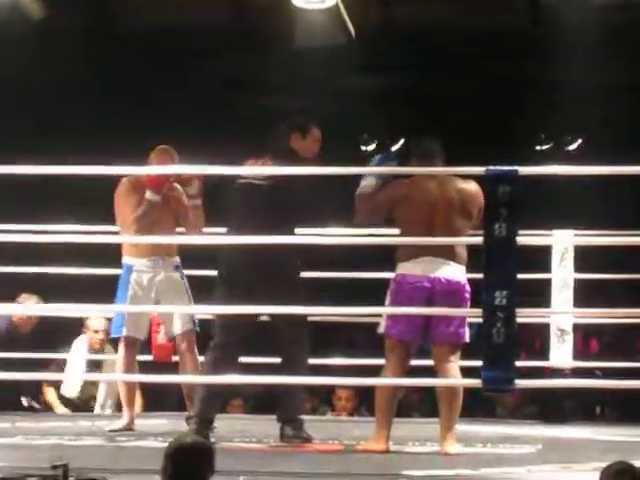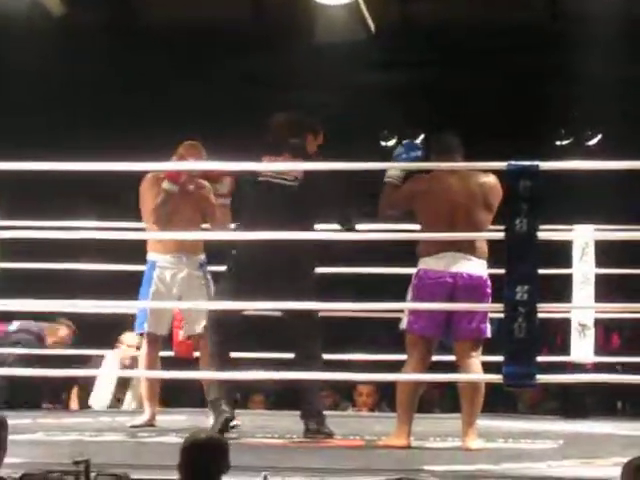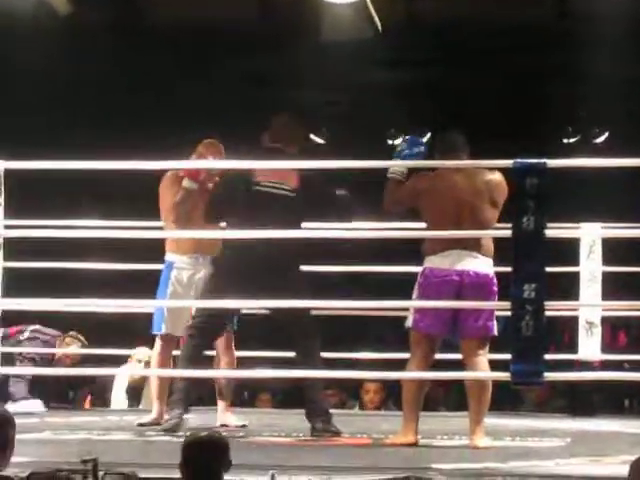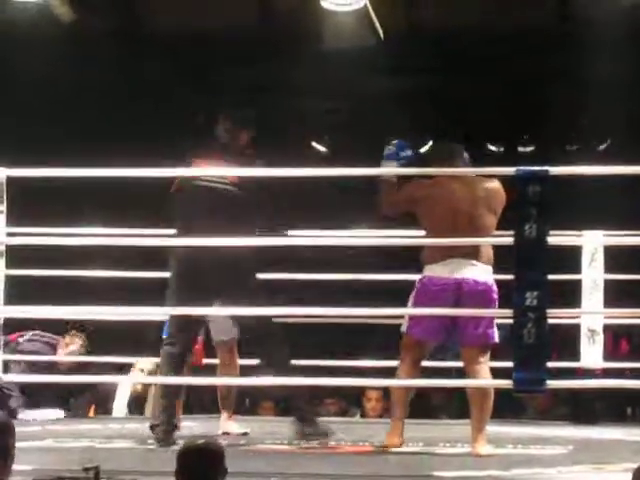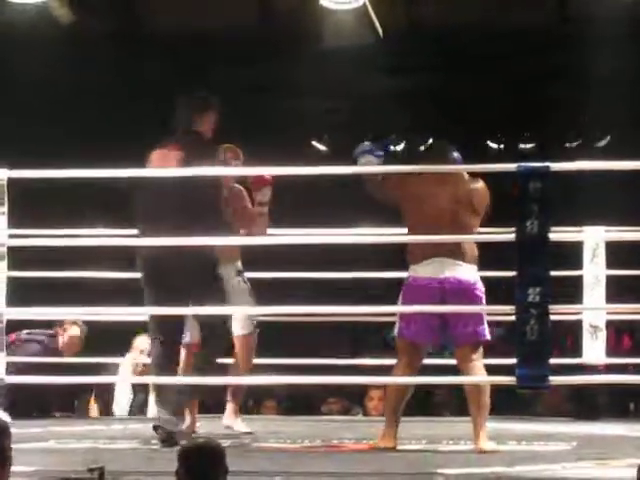
dt=0.2s
person 1, frame 1
left shoulder: (251, 166)
right shoulder: (291, 169)
right elbow: (300, 214)
left hip: (237, 262)
right hip: (273, 264)
left knee: (225, 343)
right knee: (293, 343)
left ankle: (200, 422)
right ankle: (291, 424)
person 1, frame 2
left shoulder: (257, 163)
right shoulder: (313, 171)
left elbow: (242, 211)
left hip: (249, 258)
right hip: (291, 262)
left knee: (221, 328)
right knee: (306, 339)
left ankle: (222, 404)
right ankle: (313, 418)
person 1, frame 3
left shoulder: (243, 167)
right shoulder: (304, 176)
left elbow: (217, 209)
left hip: (236, 262)
right hip: (280, 267)
left knee: (198, 332)
right knee: (306, 338)
left ankle: (179, 407)
right ankle: (319, 417)
person 1, frame 4
left shoulder: (195, 166)
right shoulder: (252, 167)
left elbow: (179, 215)
left hip: (190, 263)
right hip: (232, 264)
left knee: (176, 344)
right knee: (270, 342)
left ankle: (163, 425)
right ankle: (304, 418)
person 1, frame 5
left shoulder: (156, 155)
right shoulder: (202, 154)
left elbow: (140, 208)
right elbow: (208, 210)
right wrist: (229, 234)
left hip: (154, 254)
right hip: (191, 255)
left knee: (165, 341)
right knee: (212, 335)
left ankle: (169, 424)
right ankle: (173, 411)
person 2, frame 1
left shoulder: (400, 189)
right shoulder: (470, 190)
left elbow: (363, 214)
left wrist: (369, 181)
left hip: (412, 275)
right hip: (452, 277)
left knee: (395, 358)
right knee: (448, 359)
left ankle: (380, 436)
right ankle: (448, 438)
person 2, frame 2
left shoulder: (421, 185)
right shoulder: (490, 184)
left elbow: (386, 207)
left wrist: (396, 170)
left hip: (433, 270)
right hip: (474, 272)
left knee: (417, 354)
right knee: (470, 355)
left ankle: (402, 431)
right ankle: (470, 433)
person 2, frame 3
left shoulder: (425, 182)
right shoulder: (495, 181)
left elbow: (390, 204)
left wrist: (399, 166)
left hip: (439, 269)
right hip: (480, 270)
left knee: (421, 352)
right knee: (476, 353)
left ankle: (408, 428)
right ankle: (477, 432)
person 2, frame 4
left shoulder: (423, 189)
right shoulder: (494, 189)
left elbow: (387, 205)
left wrist: (390, 168)
left hip: (438, 277)
right hip: (479, 278)
left knee: (411, 355)
right knee: (477, 361)
left ankle: (396, 431)
right ankle: (479, 439)
person 2, frame 5
left shoulder: (409, 186)
right shoulder: (477, 189)
left elbow: (376, 187)
left wrist: (367, 161)
left hip: (423, 278)
right hip: (464, 277)
left knee: (407, 359)
right knee: (472, 359)
left ankle: (389, 434)
right ankle: (481, 436)
person 3, frame 1
left shoulder: (175, 191)
right shoulder: (129, 186)
left elbow: (195, 230)
right elbow: (136, 226)
left wrist: (194, 193)
right wrist: (153, 191)
left hip: (170, 268)
right hip: (137, 270)
left knee: (187, 340)
right knee: (128, 342)
left ankle: (194, 409)
right ankle: (128, 415)
person 3, frame 2
left shoulder: (202, 187)
right shoulder: (154, 180)
left elbow: (222, 228)
right elbow: (156, 219)
left wrist: (223, 191)
right wrist: (172, 182)
left hip: (194, 266)
right hip: (161, 266)
left knee: (206, 338)
right knee: (150, 338)
right ankle: (149, 411)
person 3, frame 3
left shoulder: (220, 187)
right shoulder: (173, 179)
right elbow: (175, 217)
right wrist: (192, 180)
left hip: (211, 266)
right hip: (179, 265)
left knee: (224, 338)
right knee: (165, 338)
left ankle: (224, 409)
right ankle: (158, 409)
person 3, frame 4
left shoulder: (233, 191)
right shoulder: (189, 186)
left elbow: (250, 228)
right elbow: (188, 221)
left wrist: (251, 190)
right wrist: (207, 184)
left hip: (222, 271)
right hip: (190, 269)
left knee: (229, 346)
right knee: (178, 344)
left ankle: (227, 417)
right ankle: (172, 415)
person 3, frame 5
left shoulder: (238, 192)
left elbow: (257, 232)
left wrist: (262, 196)
right wrist: (219, 189)
left hip: (231, 272)
left knee: (246, 340)
right knee: (190, 347)
left ankle: (232, 410)
right ankle: (190, 417)
